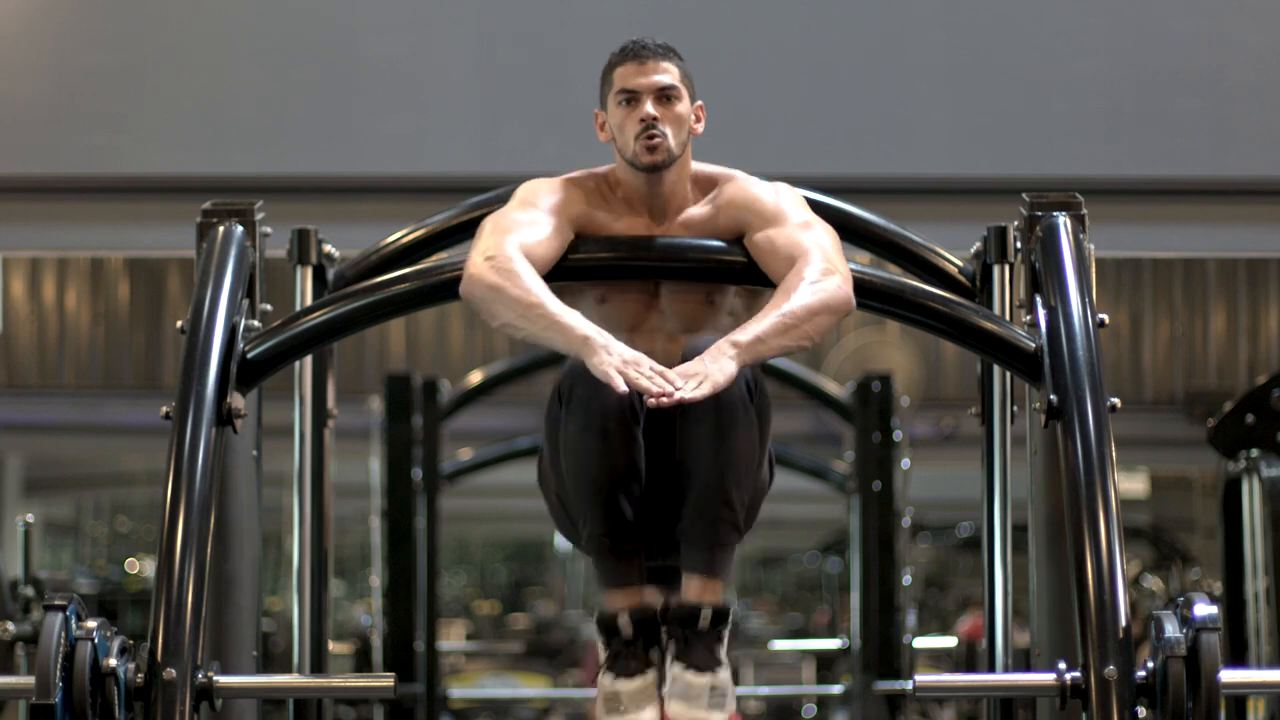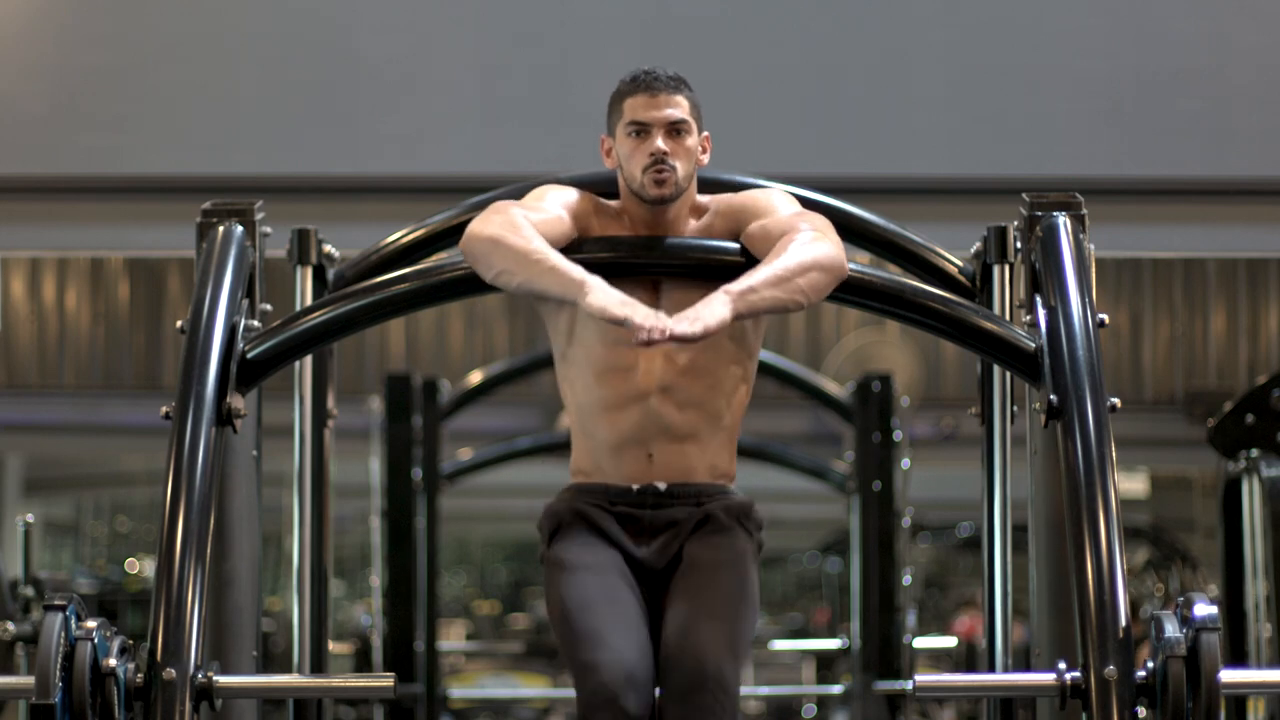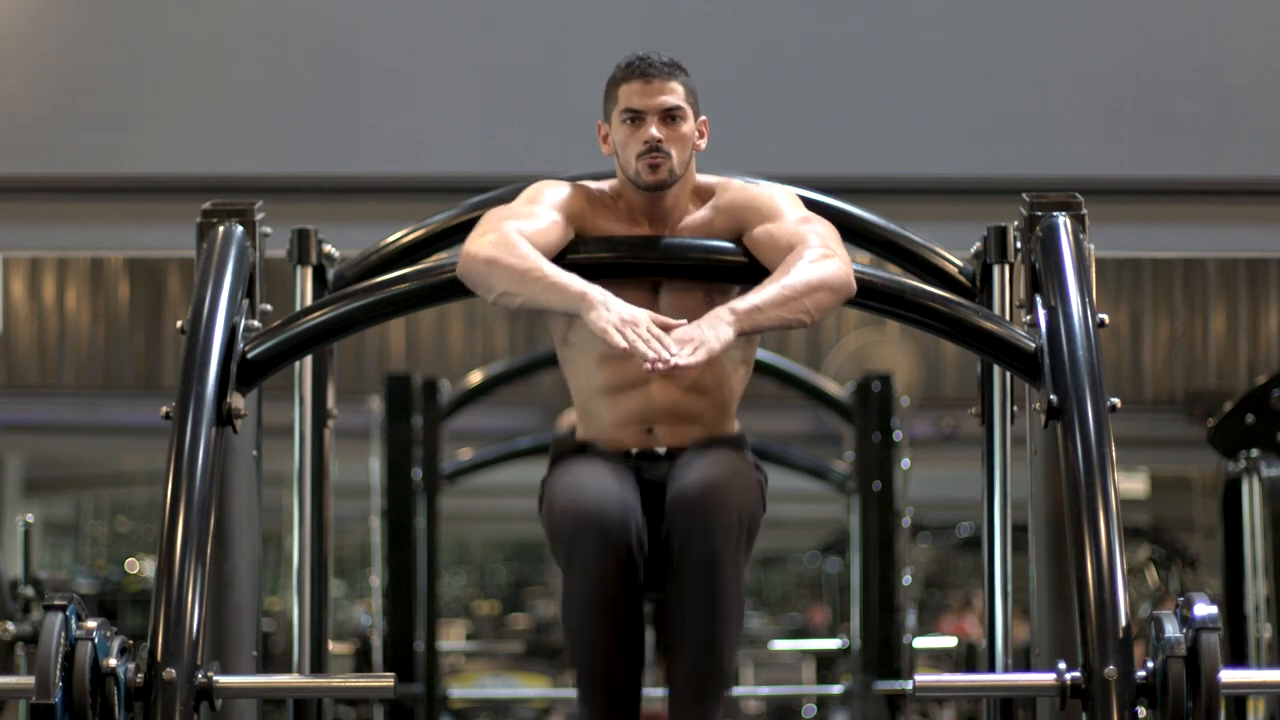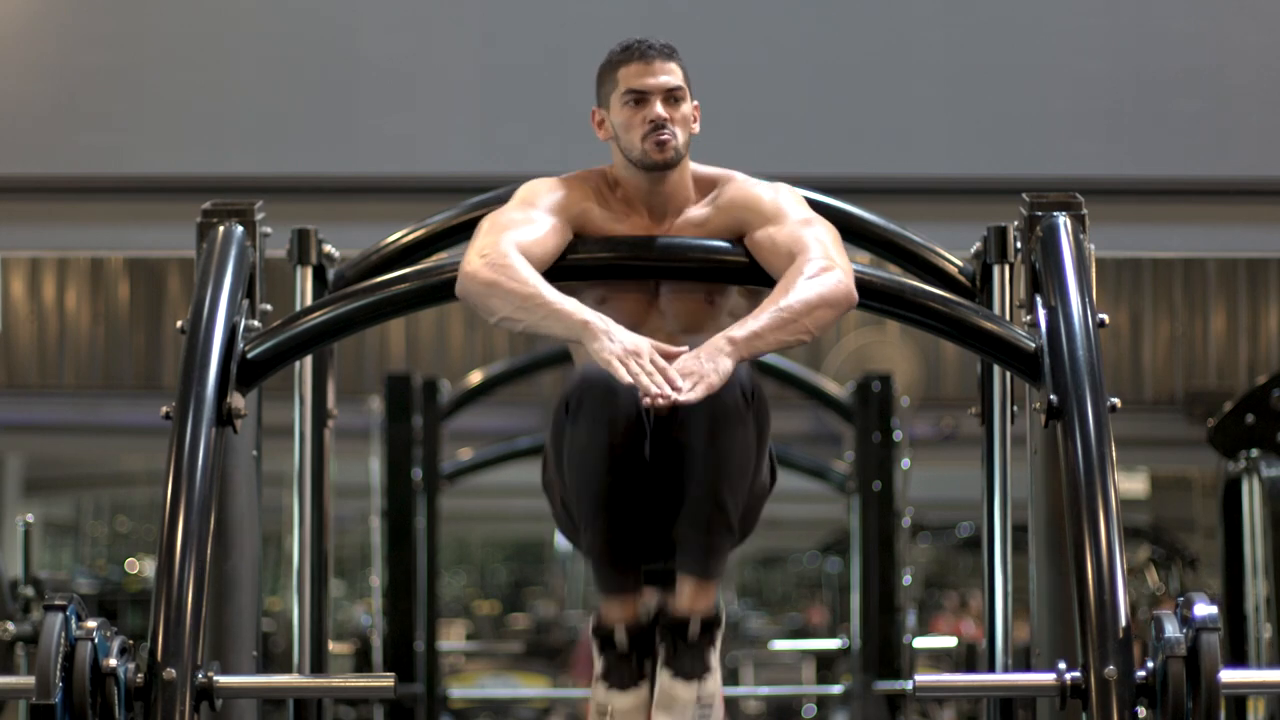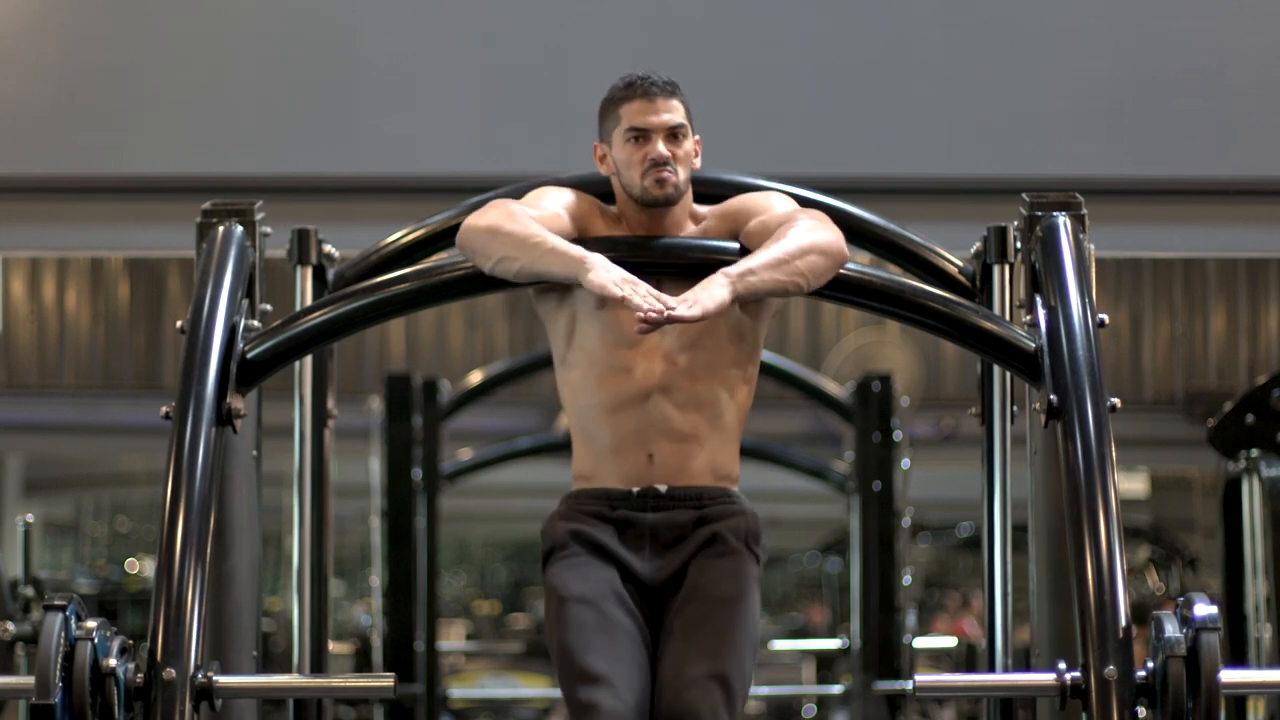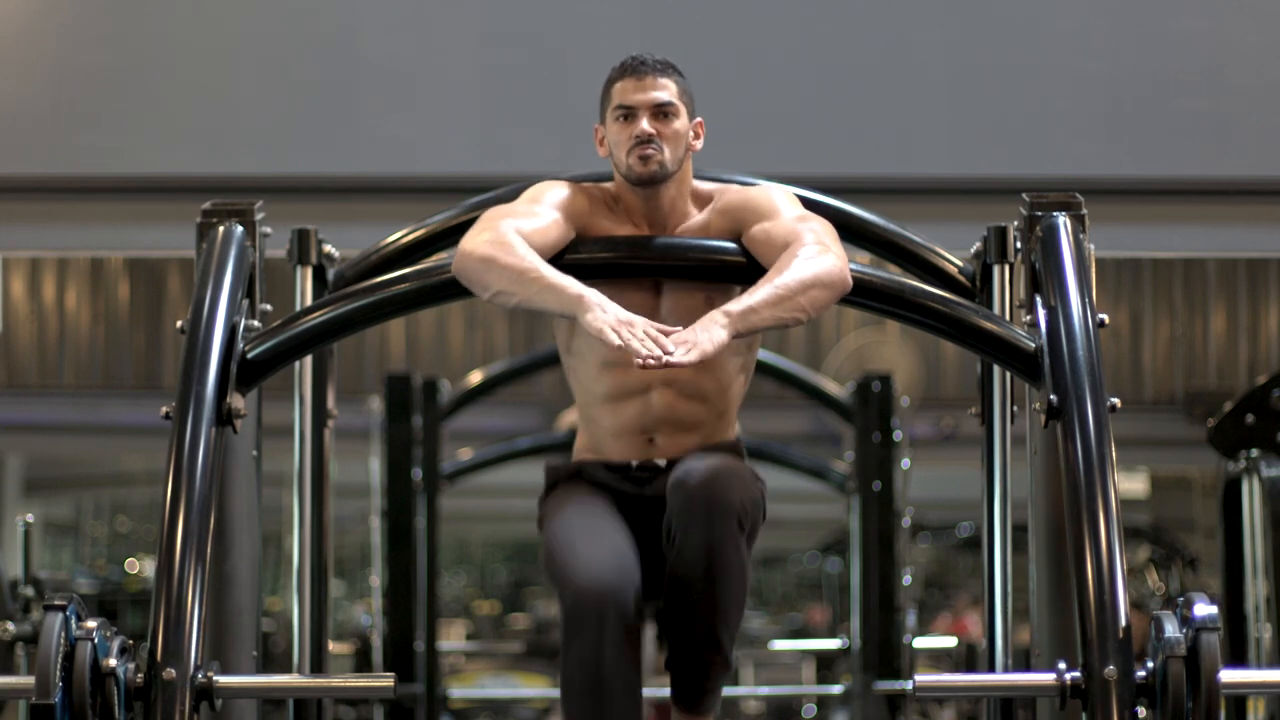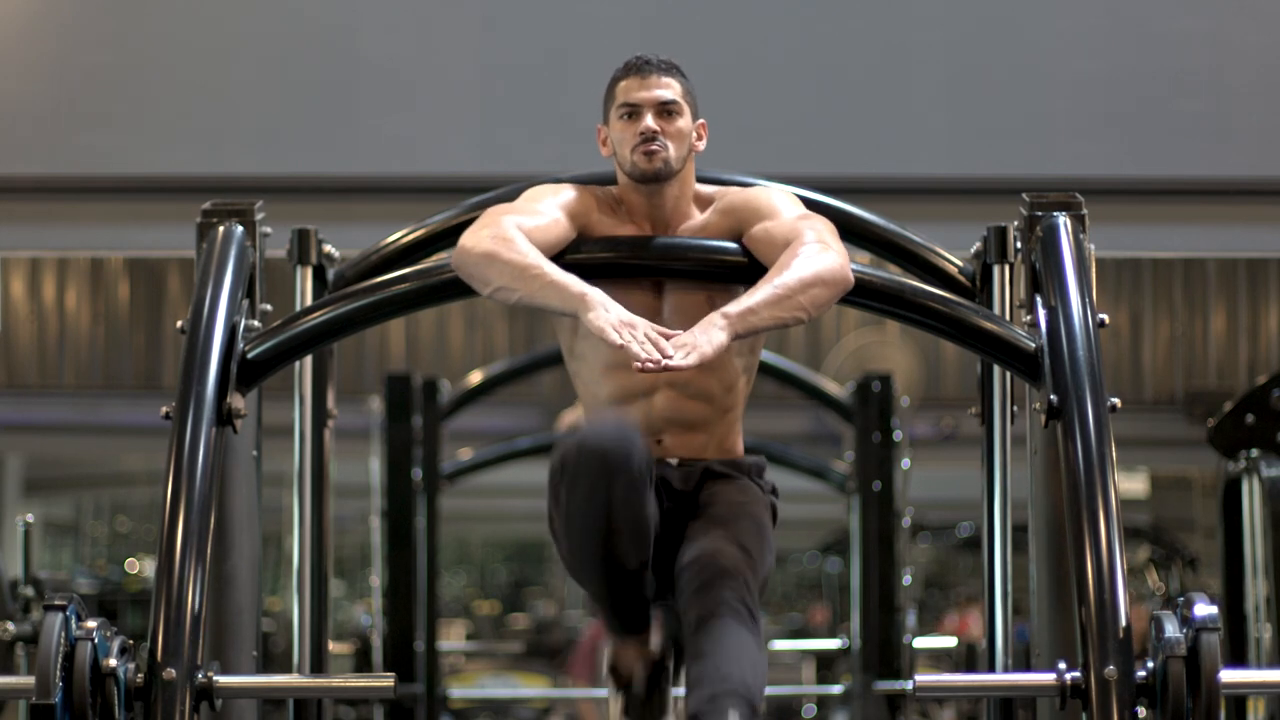
dt=0.7s
person 1, frame 1
left shoulder: (748, 200)
right shoulder: (561, 200)
left elbow: (830, 285)
right elbow: (485, 276)
left wrist: (729, 352)
right wrist: (593, 343)
left hip: (710, 482)
right hip: (599, 492)
left knee: (718, 363)
right knee: (591, 383)
left ankle: (699, 615)
right ankle: (626, 618)
person 1, frame 2
left shoulder: (746, 216)
right shoulder: (571, 217)
left elbow: (825, 254)
right elbow: (484, 237)
left wrist: (724, 303)
right wrist: (593, 291)
left hip: (709, 521)
right hip: (593, 521)
person 1, frame 3
left shoulder: (746, 206)
right shoulder: (568, 206)
left elbow: (832, 271)
right elbow: (480, 256)
left wrist: (727, 319)
right wrist: (593, 301)
left hip: (709, 478)
right hip: (599, 481)
left knee: (707, 497)
right knee: (593, 518)
person 1, frame 4
left shoulder: (747, 201)
right shoulder: (566, 201)
left elbow: (833, 282)
right elbow: (479, 274)
left wrist: (727, 346)
right wrist: (596, 329)
left hip: (713, 483)
right hip: (599, 480)
left knee: (730, 387)
right knee: (595, 390)
left ankle: (693, 615)
right ankle: (620, 624)
person 1, frame 5
left shoulder: (744, 221)
right shoulder: (569, 220)
left elbow: (825, 243)
right elbow: (481, 232)
left wrist: (718, 288)
right wrist: (594, 268)
left hip: (711, 529)
right hip: (594, 531)
person 1, frame 6
left shoulder: (743, 207)
right shoulder: (569, 205)
left elbow: (828, 268)
right elbow: (477, 256)
left wrist: (721, 322)
right wrist: (589, 304)
left hip: (704, 501)
right hip: (599, 493)
left knee: (711, 492)
right knee: (597, 592)
person 1, frame 7
left shoulder: (747, 210)
right shoulder: (572, 209)
left elbow: (830, 267)
right elbow: (477, 251)
left wrist: (721, 324)
right wrist: (594, 305)
left hip: (718, 489)
right hip: (611, 509)
left knee: (725, 592)
right knee: (597, 450)
right ankle: (636, 662)
